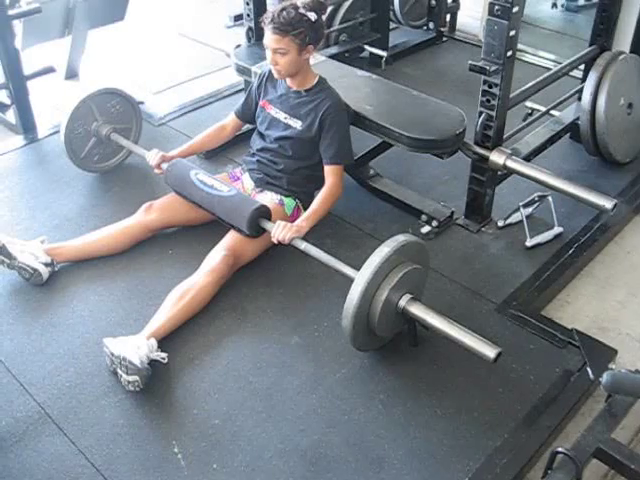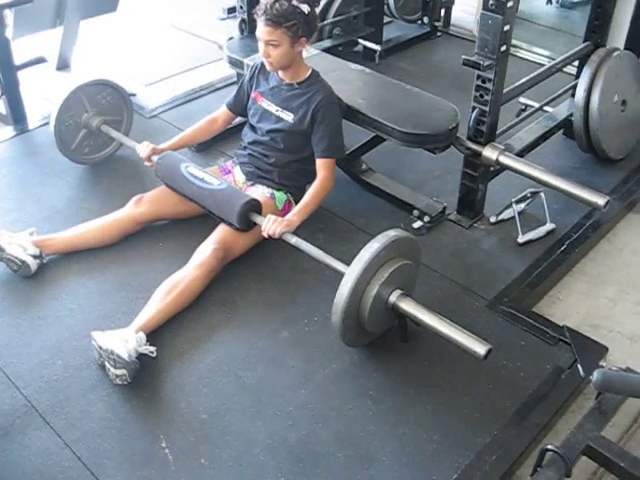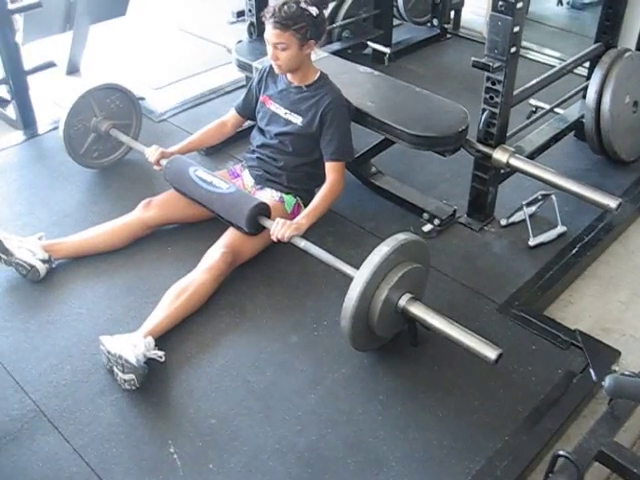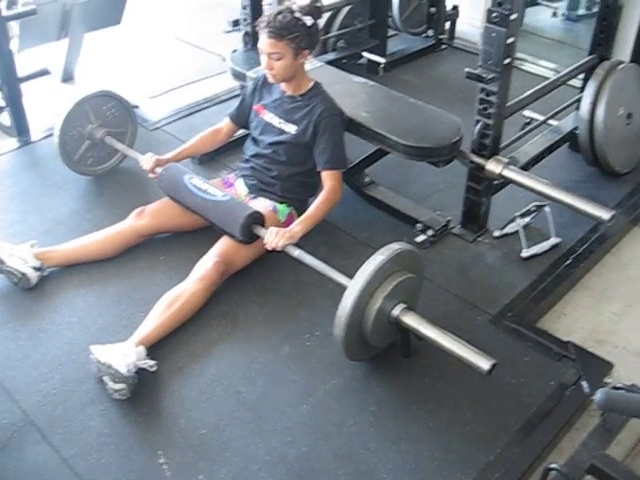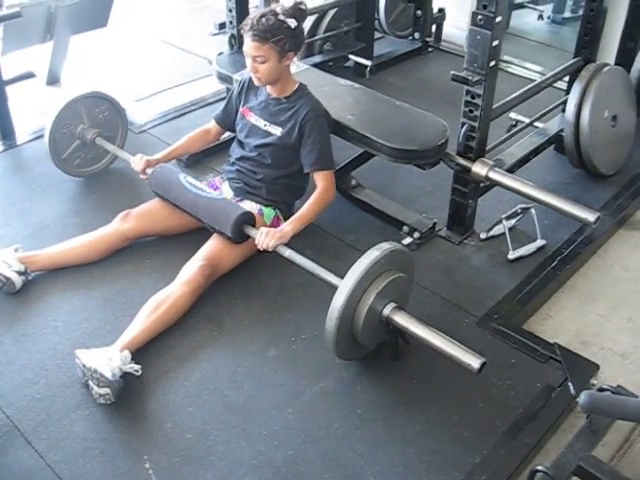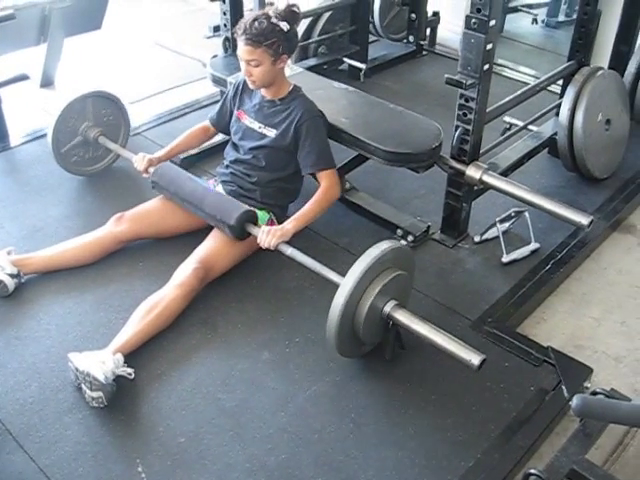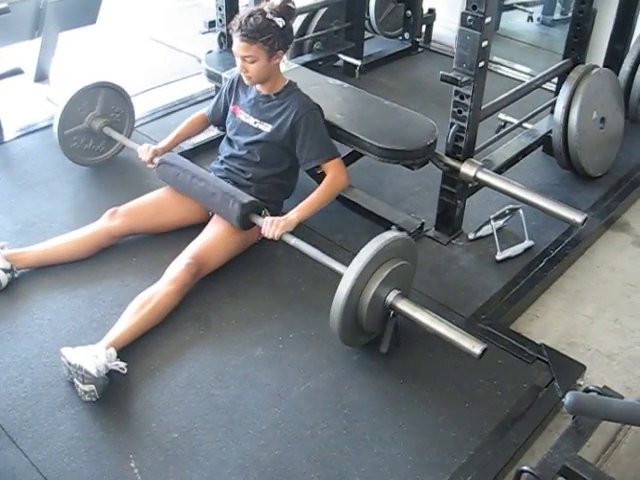
dt=0.2s
person 1, frame 1
left shoulder: (328, 107)
right shoulder: (267, 80)
left elbow: (333, 182)
right elbow: (228, 127)
left wrist: (302, 225)
right wrist: (173, 155)
left hip: (282, 198)
right hip: (245, 176)
left knee: (222, 258)
right knee: (151, 213)
left ankle: (142, 345)
right ankle: (45, 256)
person 1, frame 2
left shoulder: (321, 100)
right shoulder: (259, 72)
left elbow: (325, 175)
right elbow: (220, 119)
left wrist: (293, 218)
right wrist: (164, 148)
left hip: (273, 191)
right hip: (236, 169)
left knee: (212, 252)
right knee: (142, 205)
left ankle: (131, 339)
right ankle: (33, 247)
person 1, frame 3
left shoulder: (329, 103)
right shoulder: (268, 75)
left elbow: (335, 179)
right elbow: (229, 123)
left wrist: (301, 223)
right wrist: (173, 151)
left hip: (283, 194)
right hip: (245, 172)
left knee: (221, 256)
right knee: (150, 209)
left ankle: (139, 343)
right ankle: (42, 251)
person 1, frame 4
left shoulder: (322, 112)
right shoulder: (262, 84)
left elbow: (332, 187)
right elbow: (223, 131)
left wrist: (295, 231)
right wrist: (167, 159)
left hip: (276, 203)
right hip: (238, 182)
left knee: (213, 266)
right knee: (143, 218)
left ankle: (130, 353)
right ankle: (34, 260)
person 1, frame 5
left shoulder: (309, 114)
right shoulder: (247, 87)
left elbow: (325, 187)
right elbow: (210, 132)
left wrist: (287, 230)
right wrist: (158, 159)
left hip: (262, 207)
right hip: (225, 185)
left knee: (199, 269)
right knee: (128, 221)
left ankle: (116, 357)
person 1, frame 6
left shoulder: (304, 116)
right shoulder: (242, 89)
left elbow: (330, 186)
right elbow: (208, 128)
left wrist: (288, 228)
right wrist: (159, 157)
left hip: (257, 209)
right hip: (219, 188)
left knee: (192, 273)
right knee: (122, 224)
left ankle: (109, 360)
person 1, frame 7
left shoulder: (300, 110)
right shoulder: (238, 84)
left elbow: (337, 176)
right elbow: (205, 118)
left wrist: (291, 219)
right wrist: (163, 147)
left hip: (253, 204)
right hip: (214, 182)
left knee: (186, 268)
right knee: (116, 218)
left ankle: (102, 355)
